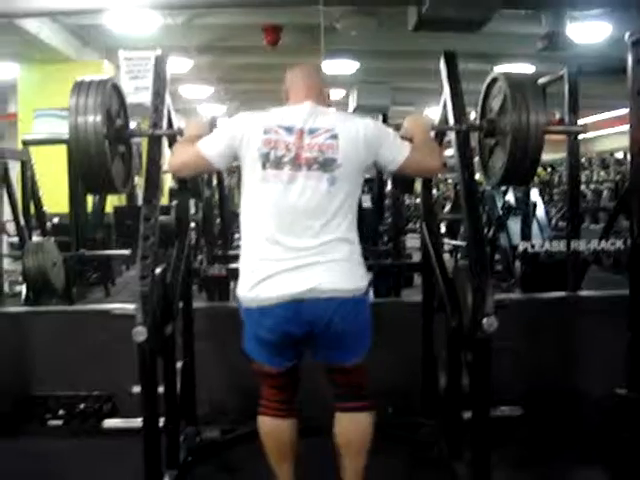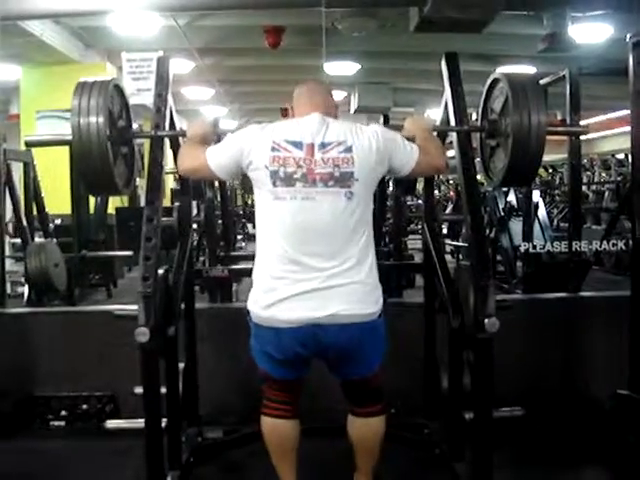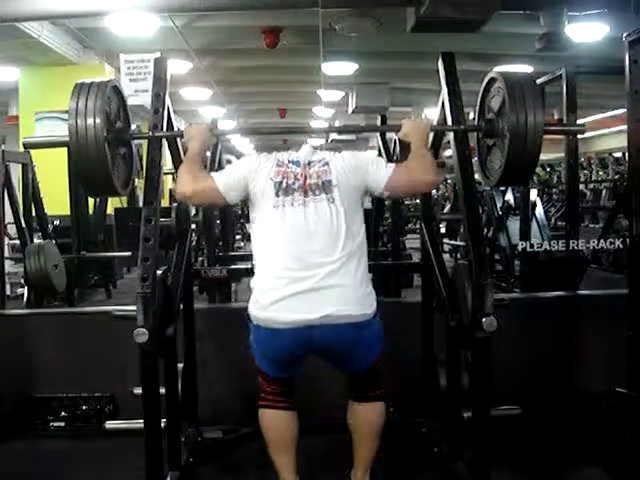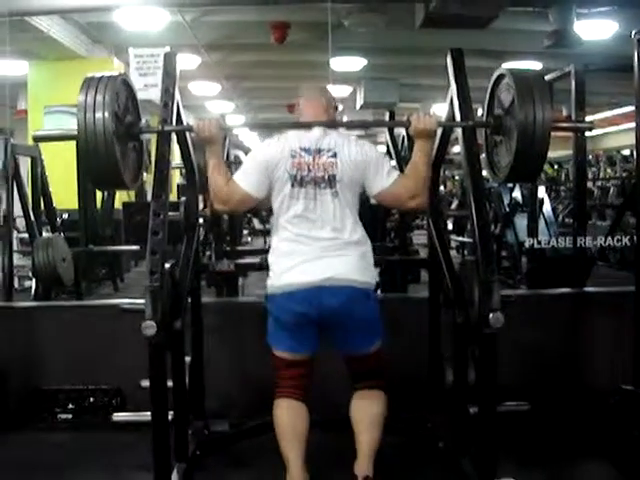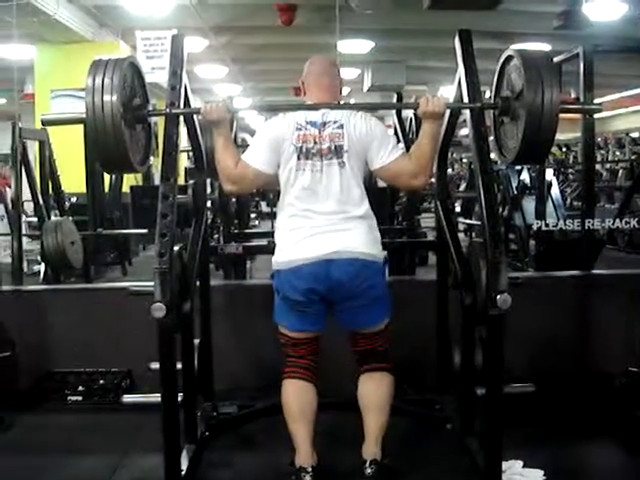
dt=0.7s
person 1, frame 1
left shoulder: (248, 126)
right shoulder: (360, 129)
left elbow: (179, 163)
right elbow: (431, 163)
left wrist: (192, 134)
right wrist: (419, 131)
left hip: (267, 294)
right hip: (339, 292)
left knee: (276, 395)
right knee: (351, 392)
person 1, frame 2
left shoulder: (256, 139)
right shoulder: (371, 139)
left elbow: (188, 165)
right elbow: (436, 162)
left wrist: (196, 134)
right wrist: (421, 131)
left hip: (277, 313)
right hip: (354, 312)
left knee: (278, 400)
right knee: (365, 400)
person 1, frame 3
left shoulder: (257, 167)
right shoulder: (351, 163)
left elbow: (187, 189)
right elbow: (425, 177)
left wrist: (195, 146)
right wrist: (417, 138)
left hip: (275, 317)
right hip: (348, 315)
left knee: (274, 392)
right knee: (367, 388)
person 1, frame 4
left shoulder: (271, 150)
right shoulder: (359, 150)
left elbow: (225, 201)
right elbow: (412, 197)
left wrist: (213, 148)
right wrist: (423, 143)
left hip: (290, 288)
right hip: (351, 284)
left knee: (291, 383)
right knee: (367, 377)
person 1, frame 5
left shoulder: (278, 128)
right shoulder: (365, 125)
left elbow: (234, 181)
right elbow: (415, 176)
left wrist: (220, 128)
right wrist: (431, 123)
left hip: (296, 263)
right hip: (358, 260)
left knee: (299, 363)
right knee: (374, 358)
